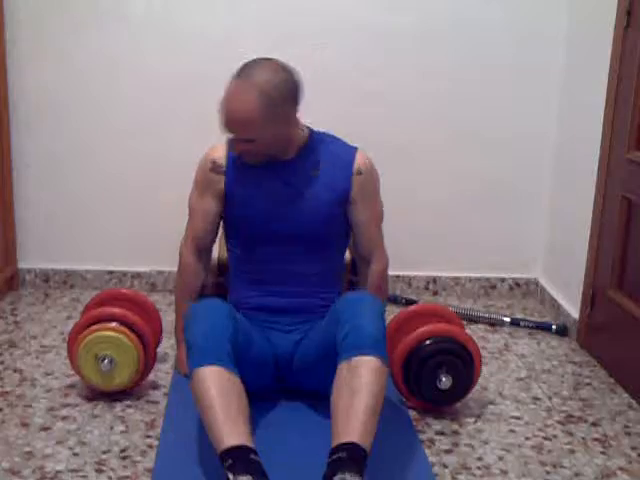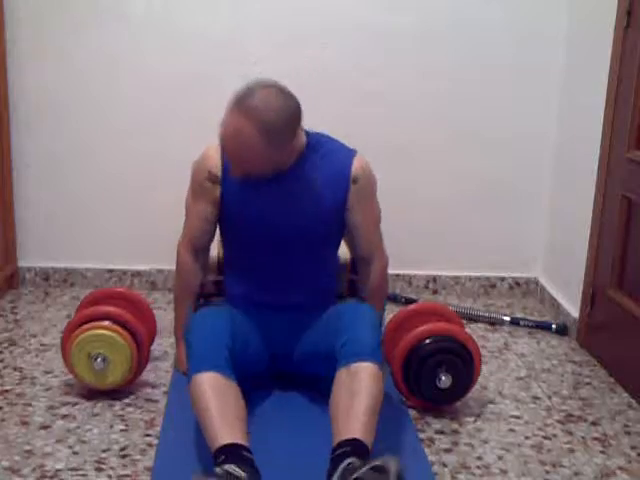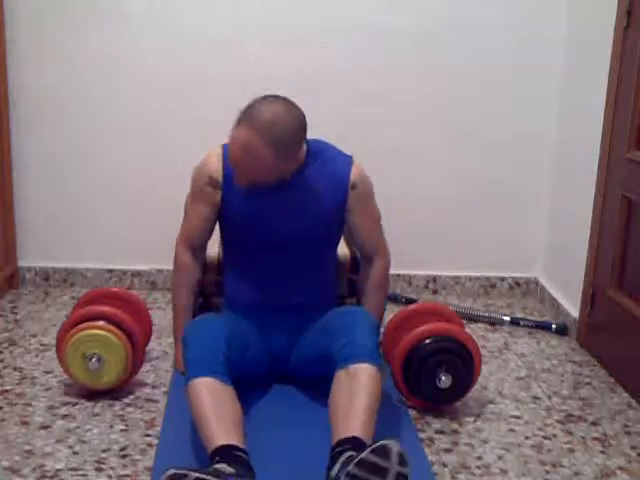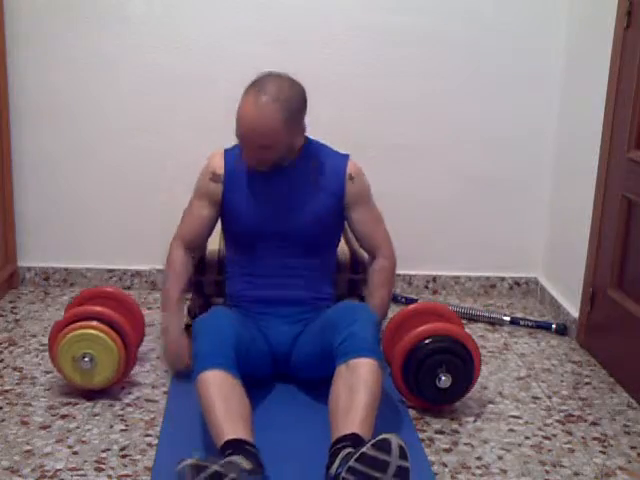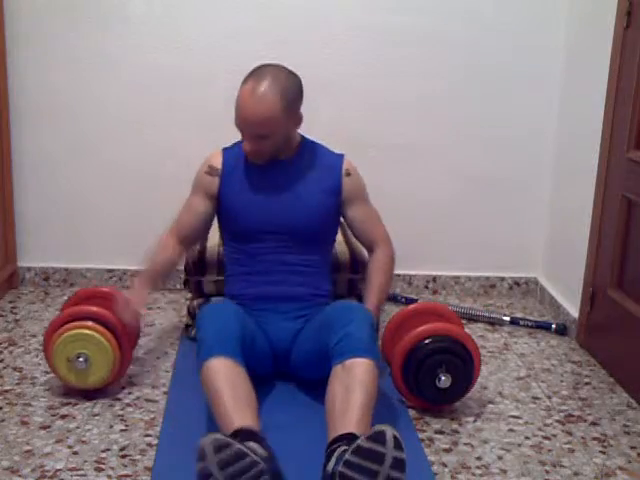
dt=0.2s
person 1, frame 1
left shoulder: (353, 167)
right shoulder: (220, 165)
left elbow: (373, 262)
right elbow: (194, 252)
left wrist: (367, 342)
right wrist: (183, 340)
left hip: (319, 342)
right hip: (249, 340)
left knee: (362, 307)
right knee: (207, 316)
person 1, frame 2
left shoulder: (350, 171)
right shoulder: (214, 167)
left elbow: (372, 262)
right elbow: (192, 253)
left wrist: (366, 339)
right wrist: (183, 339)
left hip: (315, 328)
right hip: (246, 327)
left knee: (359, 320)
right knee: (207, 325)
person 1, frame 3
left shoulder: (347, 176)
right shoulder: (216, 171)
left elbow: (375, 259)
right elbow: (189, 251)
left wrist: (365, 337)
right wrist: (180, 337)
left hip: (314, 330)
right hip: (244, 327)
left knee: (354, 325)
right knee: (204, 332)
person 1, frame 4
left shoulder: (343, 173)
right shoulder: (221, 169)
left elbow: (382, 256)
right elbow: (184, 247)
left wrist: (367, 331)
right wrist: (172, 322)
left hip: (315, 329)
right hip: (247, 328)
left knee: (355, 318)
right knee: (213, 325)
person 1, frame 5
left shoulder: (338, 172)
right shoulder: (219, 168)
left elbow: (380, 247)
right elbow: (179, 238)
left wrist: (369, 319)
right wrist: (142, 283)
left hip: (312, 329)
right hip: (248, 328)
left knee: (351, 319)
right knee: (218, 315)
